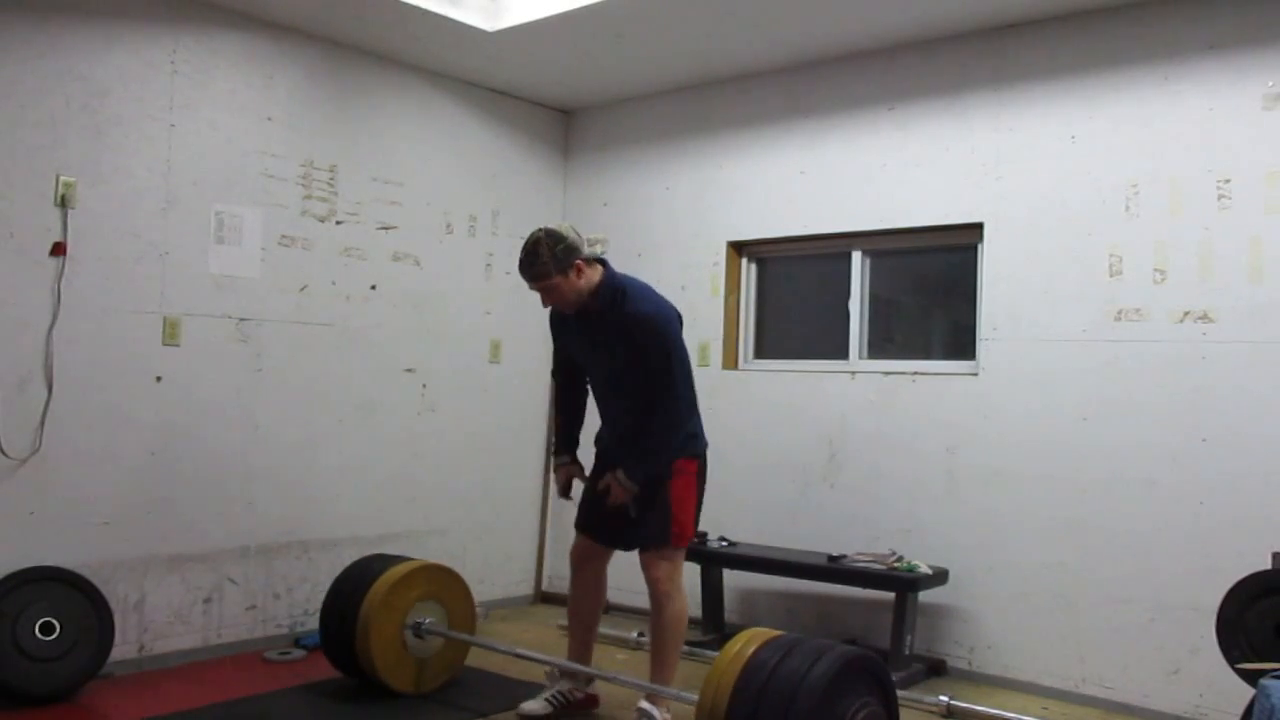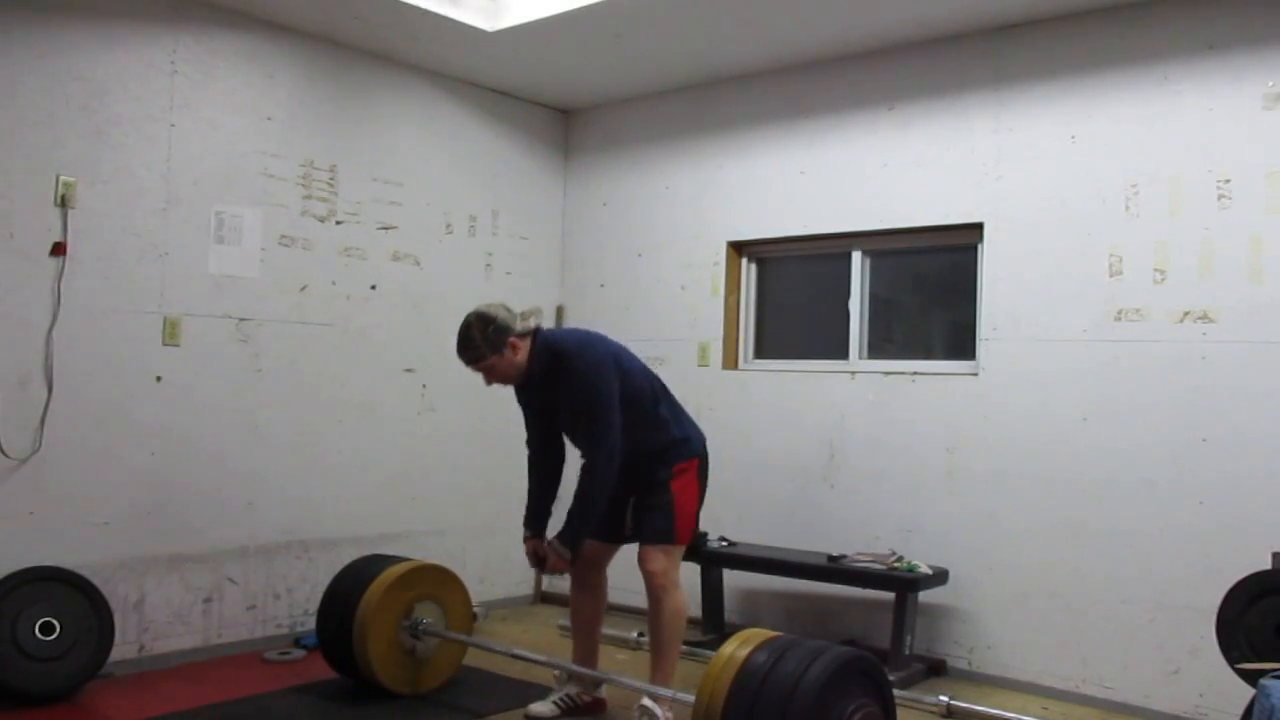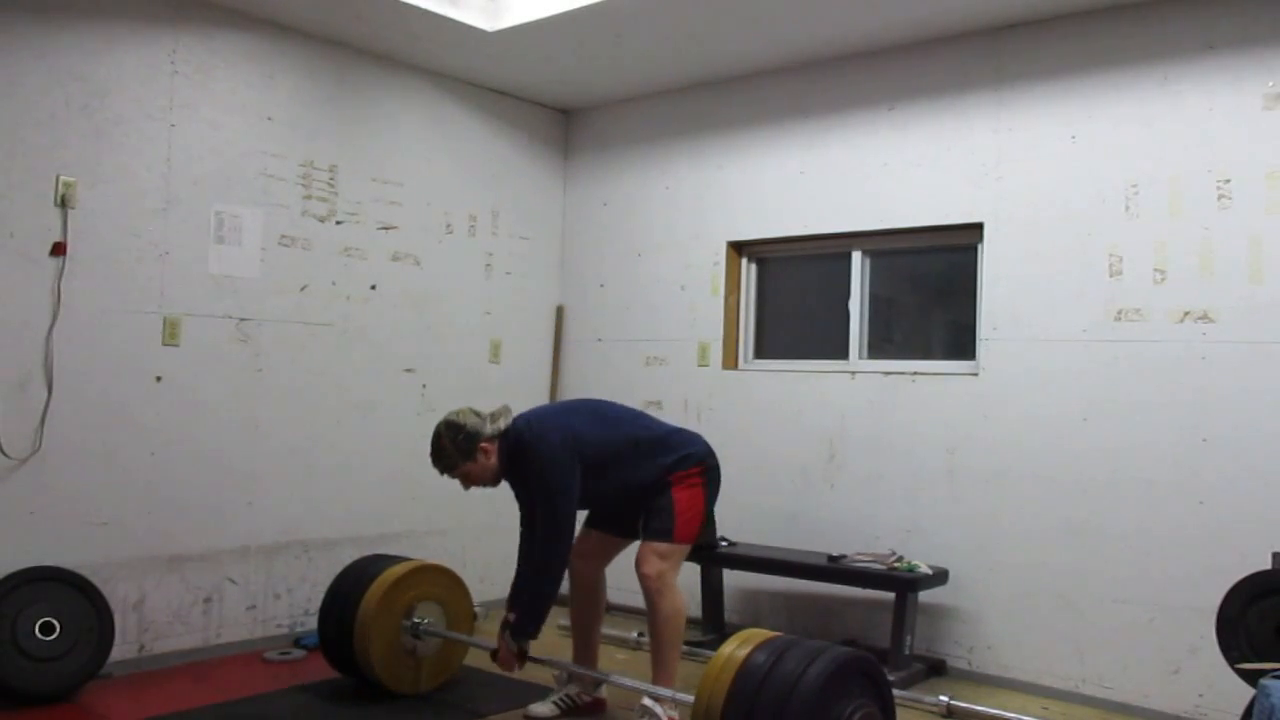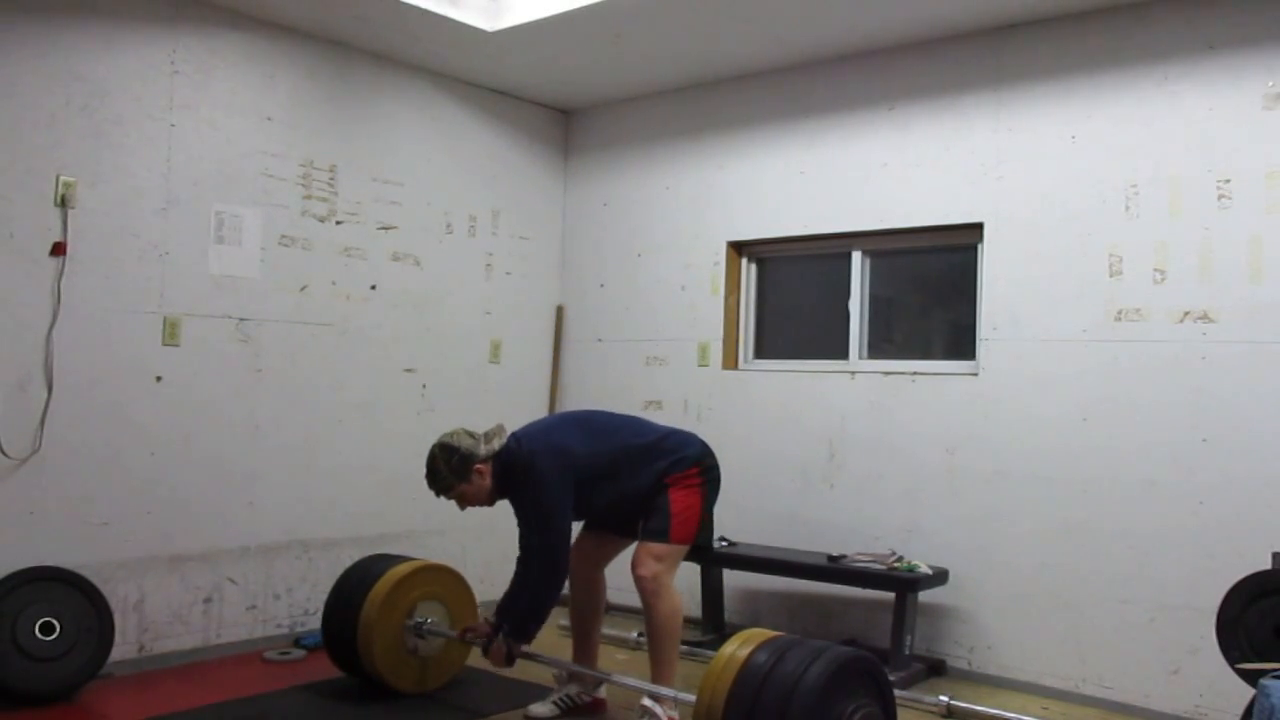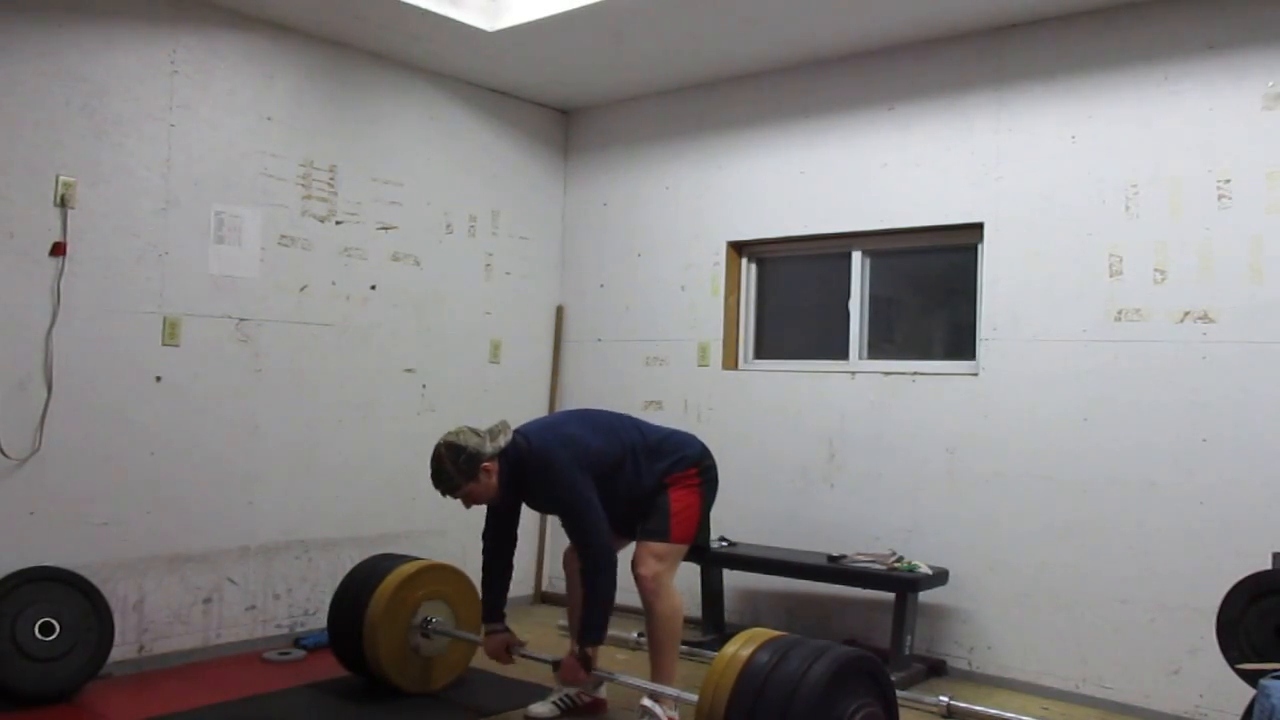
dt=0.4s
person 1, frame 1
left shoulder: (647, 312)
right shoulder: (566, 316)
left elbow: (676, 401)
right elbow: (568, 381)
left wrist: (633, 473)
right wrist: (564, 451)
left hip: (668, 455)
right hip: (615, 452)
left knee: (662, 571)
right knee: (584, 557)
person 1, frame 2
left shoulder: (583, 360)
right shoulder: (530, 375)
left elbow: (601, 456)
right elbow: (544, 451)
left wrist: (568, 539)
right wrist: (534, 528)
left hip: (674, 456)
right hip: (617, 467)
left knee: (657, 567)
right knee: (585, 562)
right ankle: (583, 686)
person 1, frame 3
left shoulder: (546, 450)
right shoulder: (518, 449)
left elbow: (555, 545)
right elbow: (536, 536)
left wrist: (520, 634)
right wrist: (515, 611)
left hip: (684, 469)
left knee: (653, 570)
right knee: (583, 559)
right ankle: (585, 687)
person 1, frame 4
left shoulder: (539, 469)
right shoulder: (515, 462)
left elbow: (550, 565)
right elbow: (536, 554)
left wrist: (514, 637)
right wrist: (498, 621)
left hip: (682, 470)
right hip: (638, 478)
left knee: (649, 572)
right knee: (582, 561)
right ankle: (585, 686)
person 1, frame 5
left shoulder: (551, 464)
right shoulder: (511, 464)
left elbow: (600, 558)
right elbow: (498, 546)
left wrist: (586, 646)
right wrist: (493, 624)
left hip: (680, 471)
right hip: (634, 482)
left knee: (649, 572)
right knee: (575, 561)
right ankle: (585, 688)
